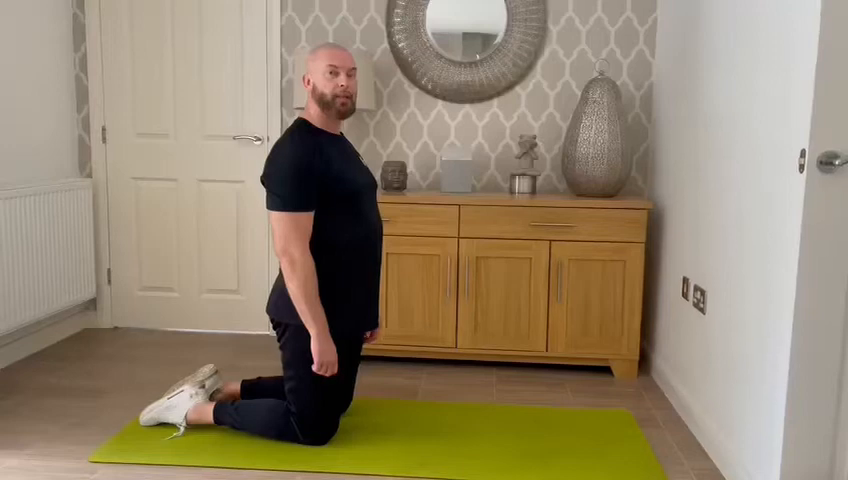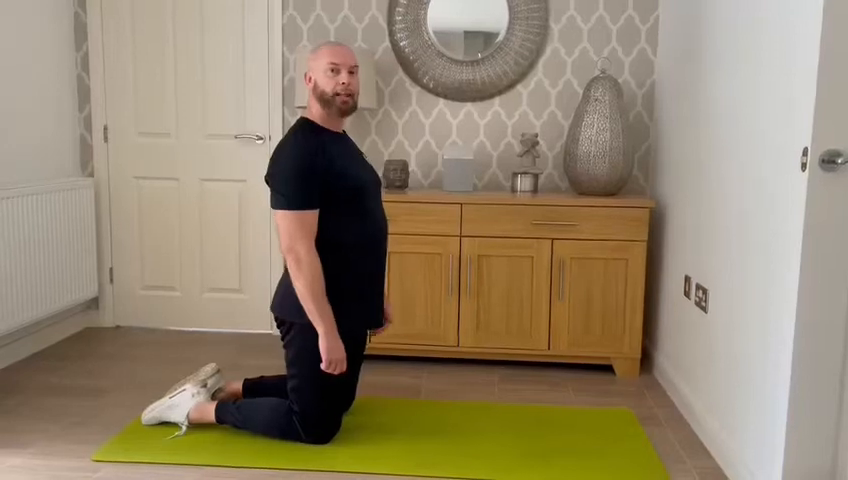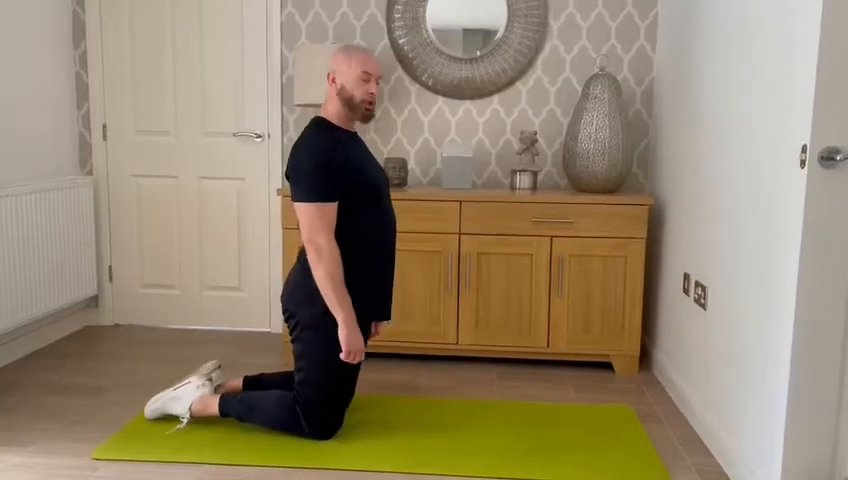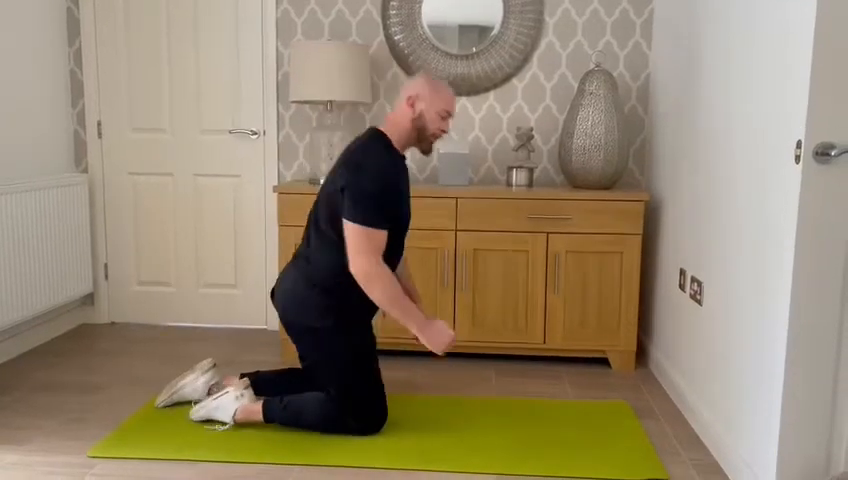
dt=0.5s
person 1, frame 1
left shoulder: (340, 144)
right shoulder: (295, 153)
right elbow: (292, 252)
left wrist: (363, 312)
right wrist: (319, 334)
left hip: (344, 310)
right hip: (312, 315)
left knee: (333, 402)
right knee: (313, 426)
left ankle: (222, 389)
right ankle: (196, 408)
person 1, frame 2
left shoulder: (342, 143)
right shoulder: (299, 152)
right elbow: (298, 250)
left wrist: (373, 301)
right wrist: (327, 331)
left hip: (348, 307)
right hip: (316, 312)
left knee: (335, 402)
right knee: (315, 424)
left ankle: (223, 387)
right ankle: (198, 408)
person 1, frame 3
left shoulder: (349, 141)
right shoulder: (318, 148)
right elbow: (319, 242)
left wrist: (366, 310)
right wrist: (346, 321)
left hip: (350, 301)
right hip: (325, 306)
left knee: (333, 394)
right knee: (318, 419)
left ankle: (225, 384)
right ankle: (201, 400)
person 1, frame 4
left shoulder: (380, 151)
right shoulder: (376, 167)
left elbow: (383, 250)
right elbow: (364, 265)
left wrist: (414, 301)
right wrist: (423, 327)
left hip: (310, 293)
right hip: (319, 305)
left knee: (325, 380)
right knee: (364, 415)
left ankle: (221, 381)
right ankle: (238, 406)
